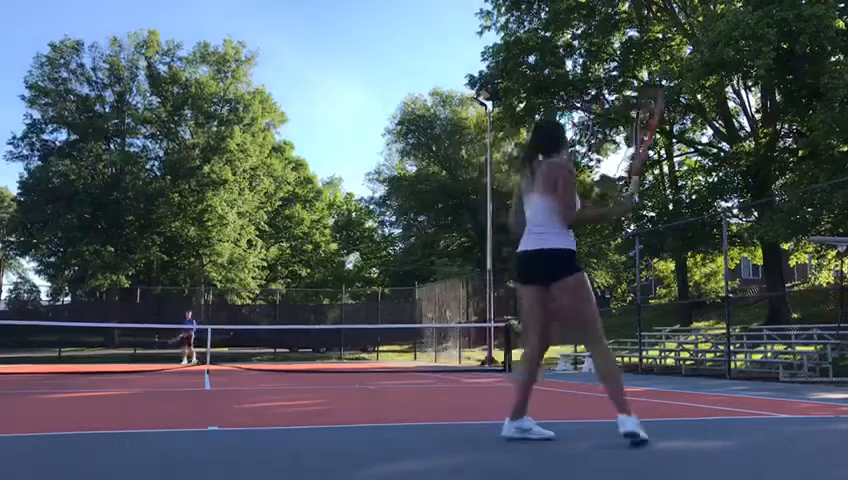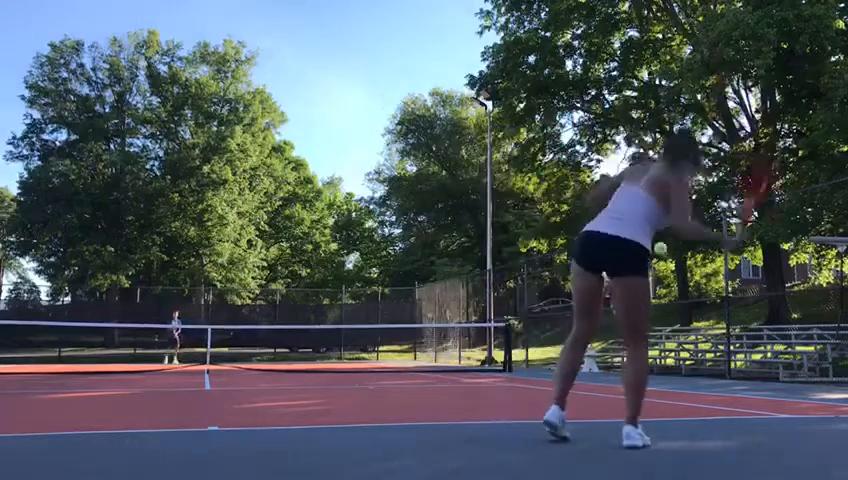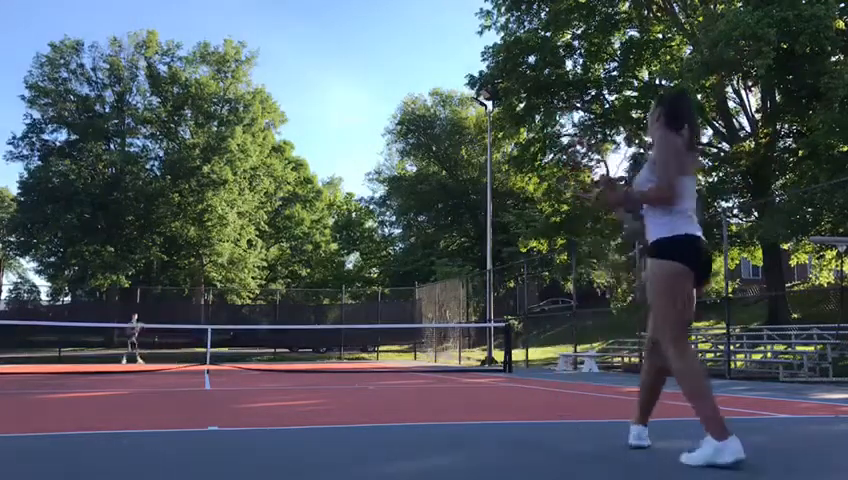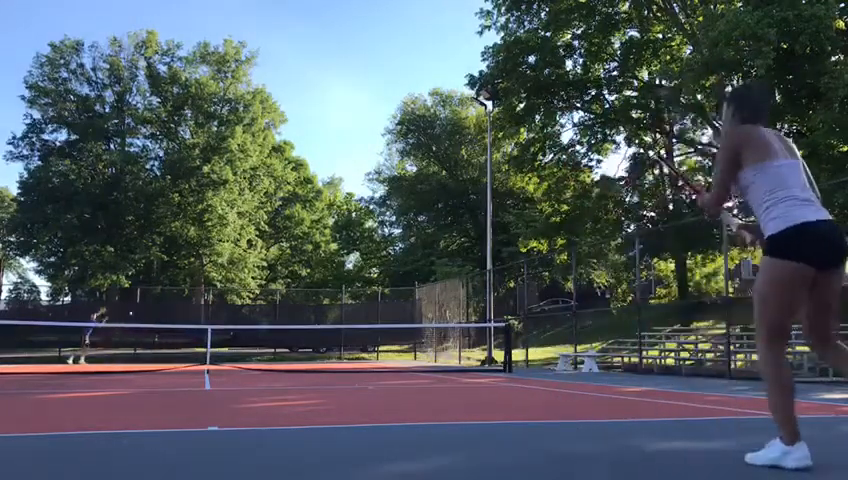
dt=1s
person 1, frame 1
left shoulder: (528, 174)
right shoulder: (562, 167)
left elbow: (517, 223)
right elbow: (569, 218)
right wrist: (610, 211)
left hip: (527, 257)
right hip: (557, 258)
left knee: (536, 342)
right knee: (595, 339)
left ankle: (517, 420)
right ankle: (625, 417)
person 1, frame 2
left shoulder: (637, 168)
right shoulder: (677, 181)
left elbow: (596, 195)
right elbow: (682, 226)
right wrist: (721, 239)
left hip: (590, 240)
right hip: (627, 251)
left knee: (580, 332)
right knee: (636, 343)
left ankle: (557, 409)
right ankle: (632, 426)
person 1, frame 3
left shoulder: (664, 142)
right shoulder: (681, 151)
left elbow: (666, 194)
left wrist: (624, 196)
right wrist: (627, 198)
left hip: (671, 248)
right hip: (692, 249)
left knee: (674, 344)
right knee: (656, 344)
left ankle: (721, 438)
right ankle: (639, 427)
person 1, frame 4
left shoulder: (735, 136)
right shoulder: (783, 141)
left elbow: (716, 199)
left wrist: (702, 202)
left hip: (792, 242)
left knee: (770, 343)
left ankle: (790, 444)
